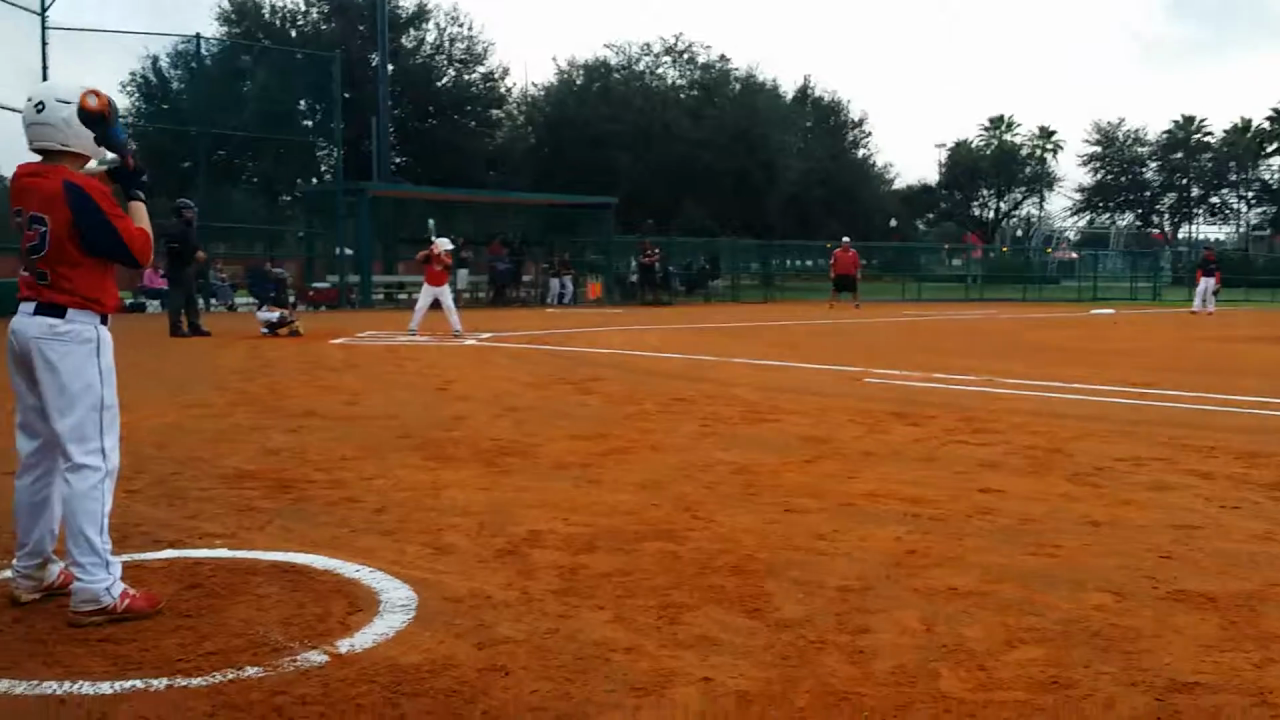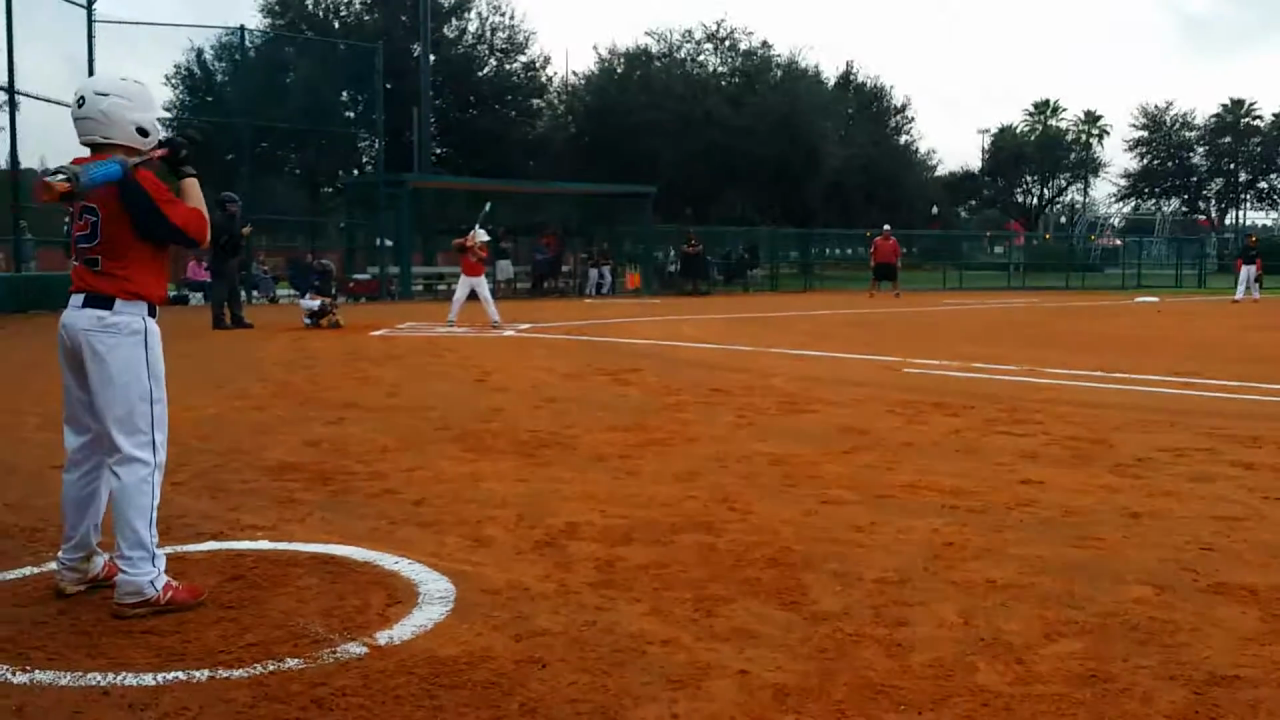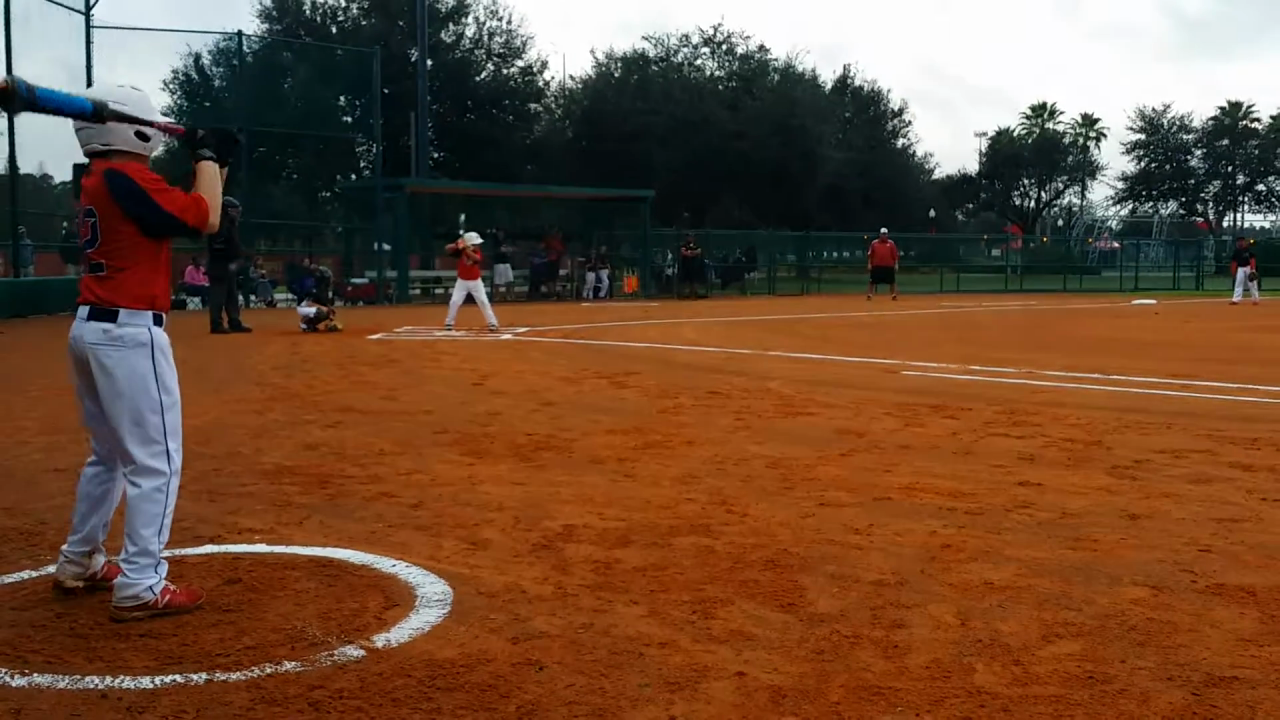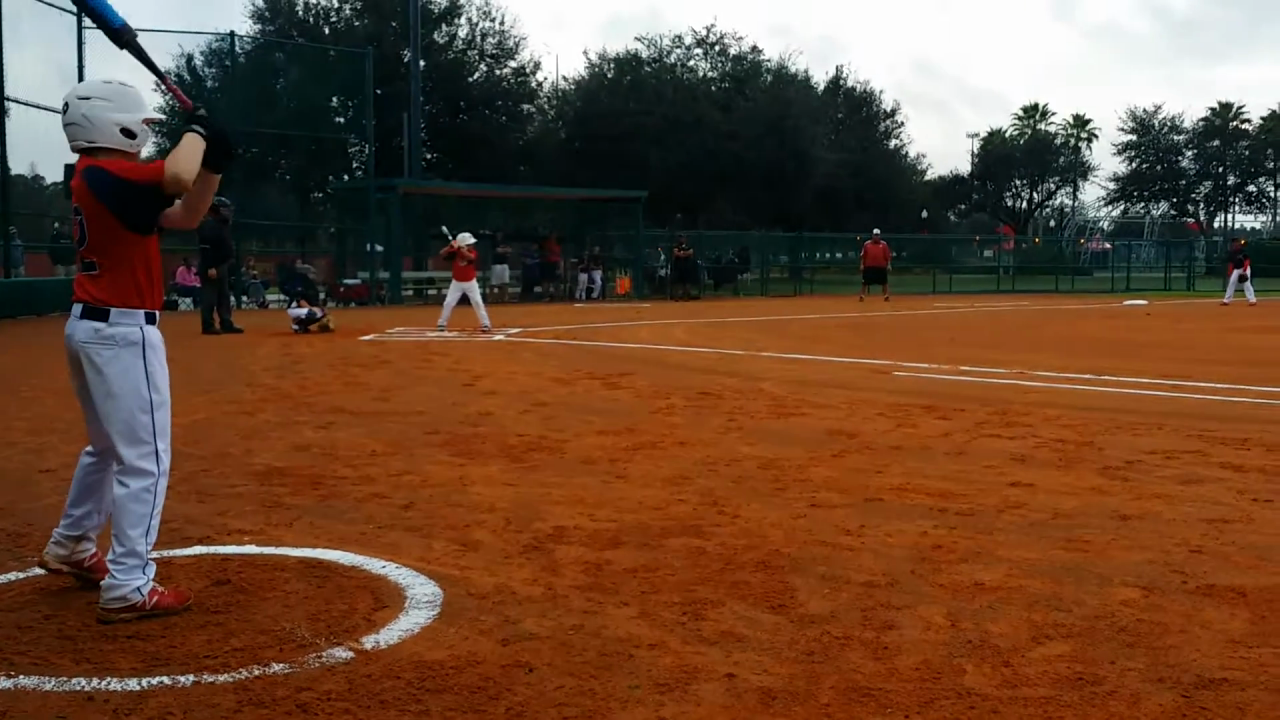
dt=0.3s
person 1, frame 1
left shoulder: (25, 181)
right shoulder: (82, 192)
right elbow: (141, 253)
left wrist: (110, 183)
right wrist: (133, 192)
left hip: (29, 325)
right hip: (72, 332)
left knee: (38, 455)
right knee: (89, 458)
left ankle: (32, 572)
right ankle: (93, 591)
person 1, frame 2
left shoulder: (82, 174)
right shoulder: (129, 179)
right elbow: (198, 232)
left wrist: (167, 163)
right wrist: (186, 169)
left hip: (79, 317)
right hip: (121, 324)
left knee: (86, 448)
right knee: (138, 451)
left ankle: (77, 564)
right ankle: (140, 583)
person 1, frame 3
left shoulder: (100, 179)
right shoulder: (125, 178)
left elbow: (178, 208)
right elbow: (205, 219)
left wrist: (216, 161)
right wrist: (205, 156)
left hip: (90, 327)
right hip: (129, 333)
left knee: (109, 453)
right knee: (155, 460)
left ankle: (79, 562)
right ankle: (139, 587)
person 1, frame 4
left shoulder: (102, 177)
right shoulder: (104, 173)
left elbow: (186, 217)
right elbow: (176, 176)
left wrist: (214, 162)
right wrist: (197, 129)
left hip: (89, 326)
right hip: (122, 332)
left knee: (108, 447)
right knee: (144, 459)
left ankle: (71, 547)
right ankle: (128, 589)
